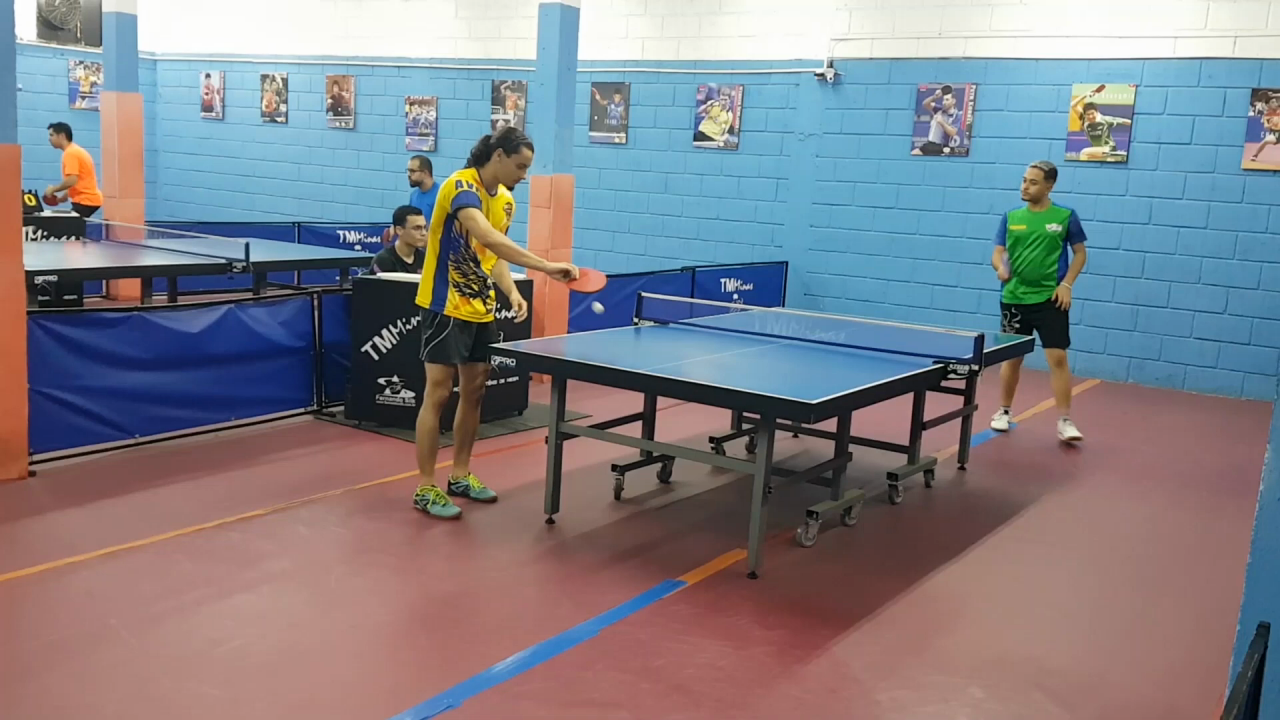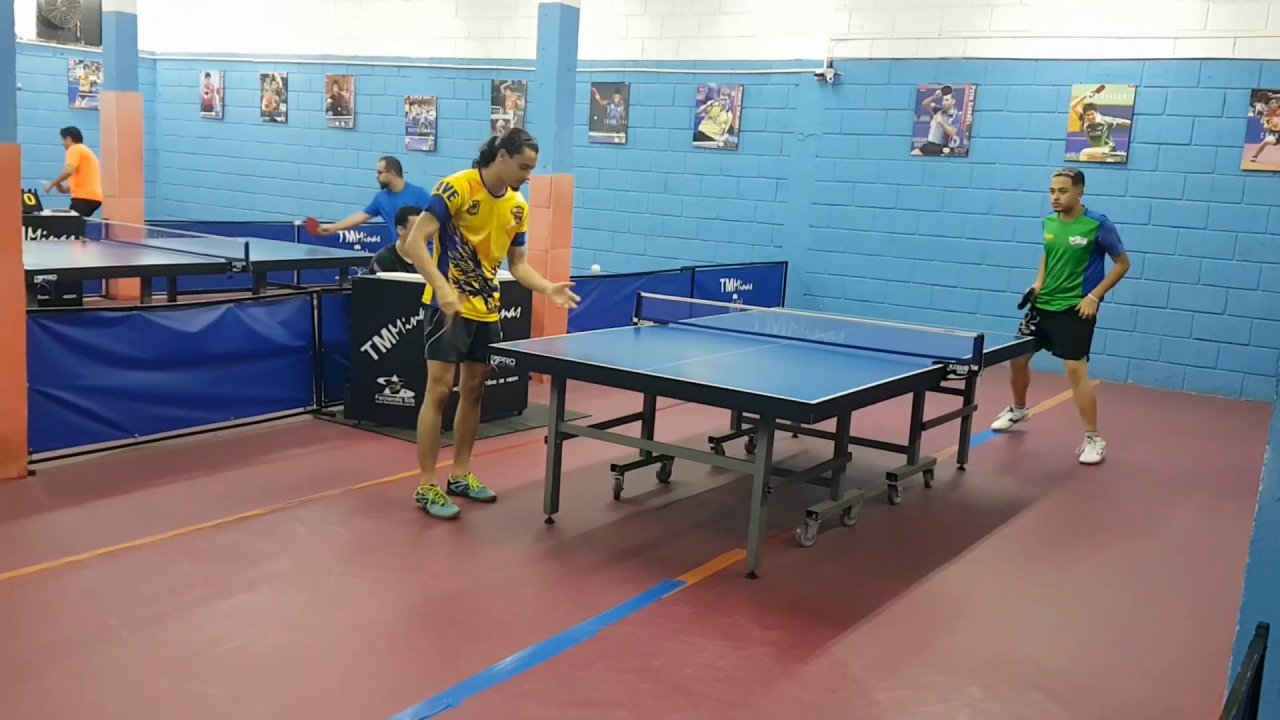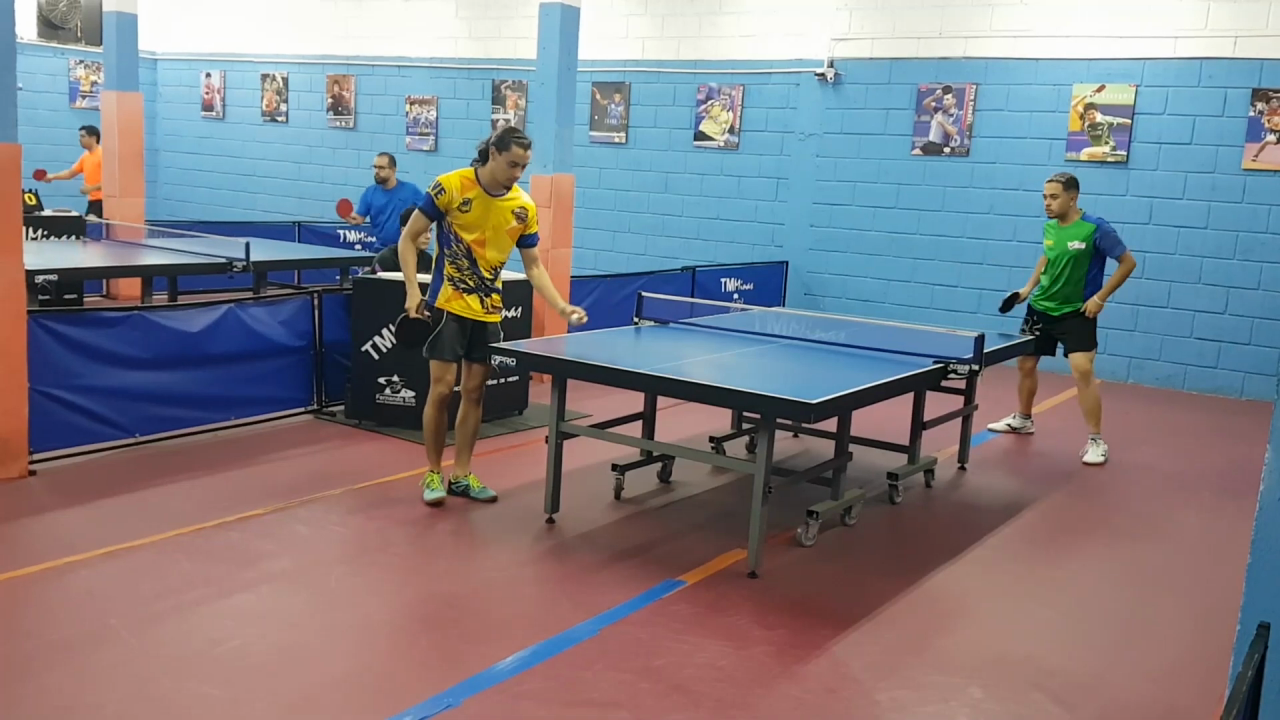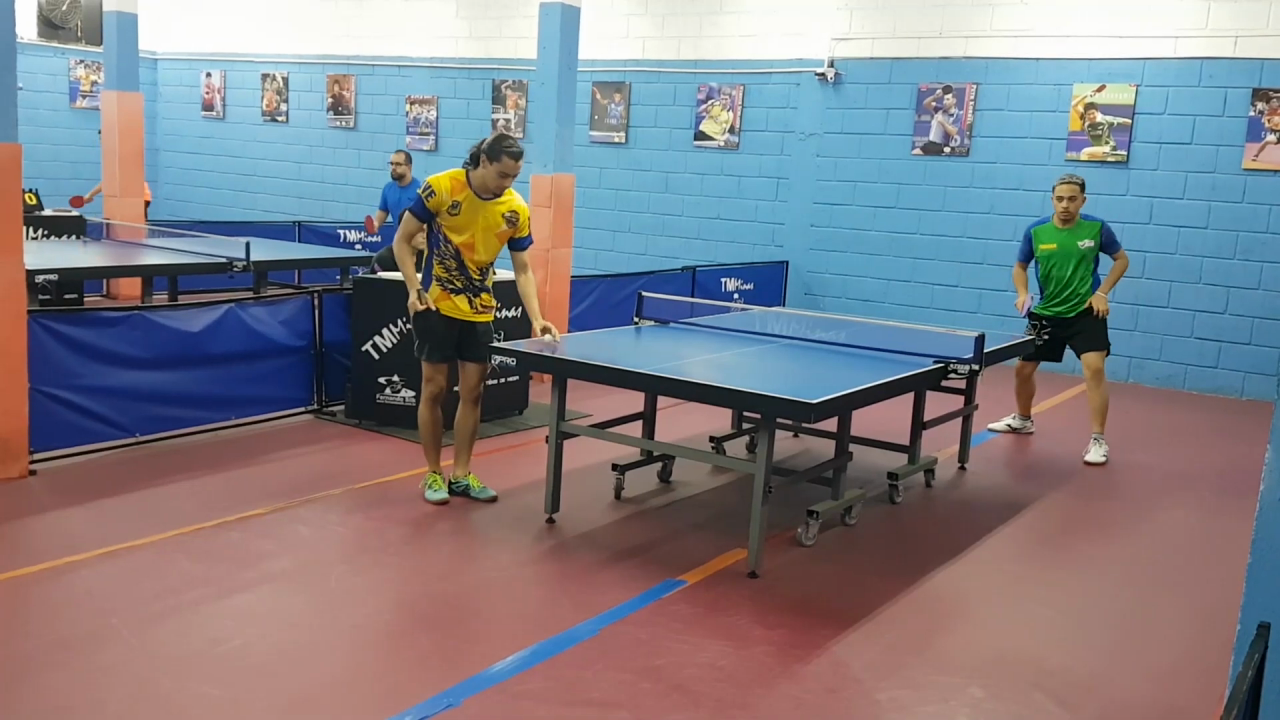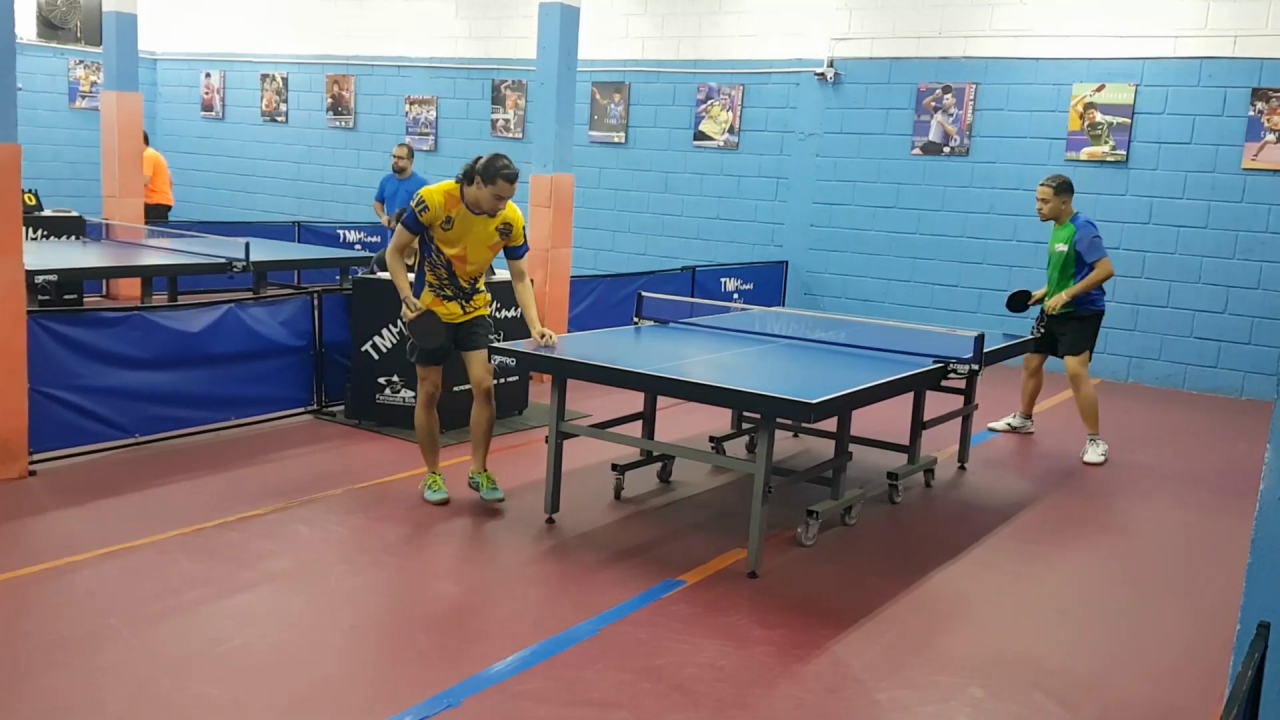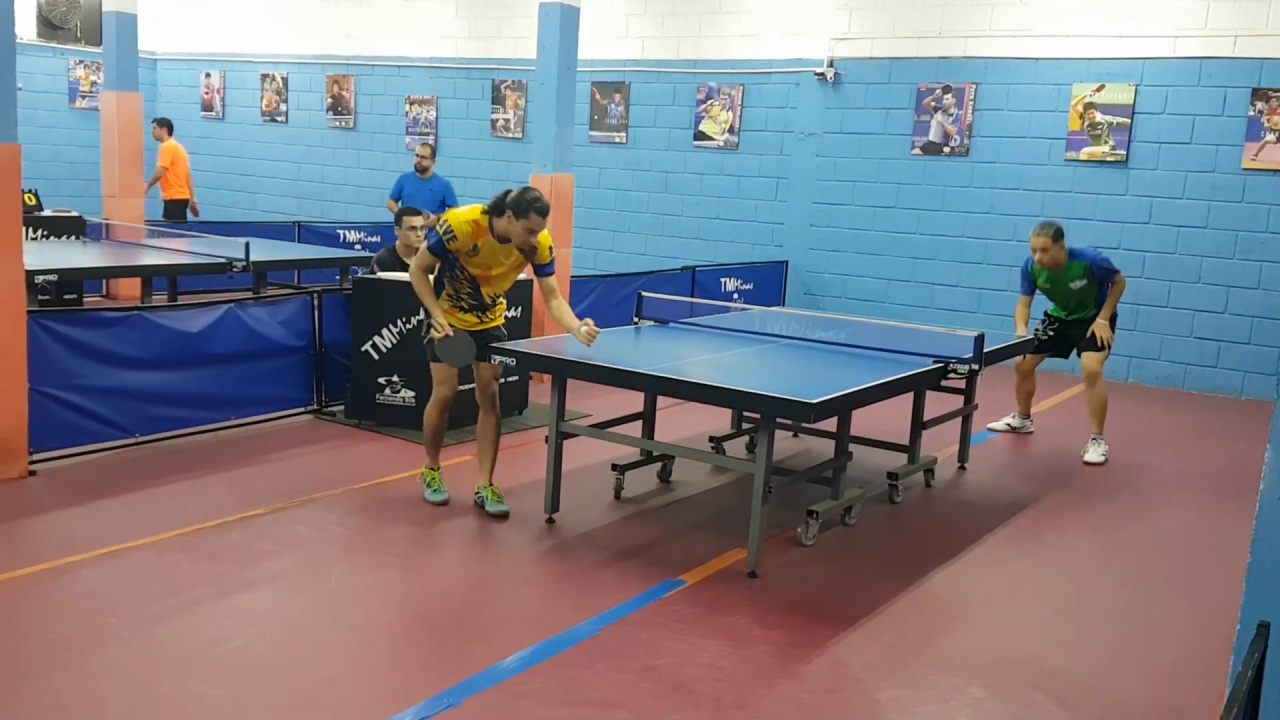
dt=0.4s
person 1, frame 1
left shoulder: (506, 199)
right shoulder: (461, 186)
right elbow: (487, 237)
left wrist: (512, 292)
right wrist: (545, 266)
left hip: (482, 310)
right hip: (445, 307)
left knee: (473, 392)
right knee: (438, 394)
left ankle: (461, 475)
right ankle: (426, 488)
person 1, frame 2
left shoulder: (518, 207)
right shoulder: (458, 188)
left elbow: (518, 264)
right elbow: (415, 242)
left wrist: (552, 288)
right wrist: (443, 287)
left hip: (486, 311)
right hip: (446, 306)
left knee: (474, 391)
right knee: (440, 390)
left ankle: (460, 475)
right ankle: (428, 486)
person 1, frame 3
left shoulder: (524, 207)
right shoulder: (449, 186)
left elbow: (533, 266)
right elbow: (408, 239)
left wrist: (561, 305)
right wrist: (412, 289)
left hip: (489, 311)
right hip: (445, 306)
left knee: (474, 392)
right knee: (441, 389)
left ankle: (462, 474)
right ankle: (433, 473)
person 1, frame 4
left shoulder: (516, 209)
right shoulder: (439, 187)
left elbow: (522, 270)
right elbow: (402, 241)
left wrist: (536, 318)
right wrist: (415, 288)
left hip: (479, 312)
right hip: (437, 308)
left knee: (472, 393)
right knee: (434, 390)
left ankle: (461, 475)
right ankle: (433, 474)
person 1, frame 5
left shoulder: (511, 219)
right shoulder: (433, 199)
left elbow: (520, 278)
right elbow: (394, 251)
left wrist: (534, 325)
right wrist: (408, 298)
left hip: (475, 312)
right hip: (429, 312)
left knee: (484, 387)
right knee: (429, 392)
left ankle: (479, 472)
right ankle: (432, 474)
person 1, frame 6
left shoulder: (539, 243)
right shoulder: (460, 223)
left elbow: (553, 298)
right elbow: (417, 269)
left wrist: (577, 327)
right wrist: (438, 316)
left hip: (489, 321)
right hip: (446, 315)
left knee: (489, 395)
right knee: (445, 393)
left ankle: (485, 484)
right ankle: (431, 471)
person 2, frame 1
left shoulder: (1066, 216)
right shoulder: (1010, 217)
left elbow: (1080, 253)
right elbow: (998, 253)
left wrist: (1066, 284)
right wrist: (1001, 269)
left hip: (1050, 299)
right hip: (1015, 300)
left knee: (1058, 357)
right knee: (1012, 358)
left ankle: (1065, 421)
right ankle: (1005, 411)
person 2, frame 2
left shoulder: (1098, 225)
right shoulder: (1048, 222)
left elbow: (1122, 262)
left wrist: (1094, 296)
right wrist: (1039, 282)
left hip: (1076, 309)
right hip: (1044, 305)
left knee: (1076, 369)
right knee: (1017, 358)
left ankle: (1092, 439)
right ankle: (1017, 410)
person 2, frame 3
left shoulder: (1096, 229)
right shoulder: (1048, 228)
left elbow: (1128, 263)
left wrist: (1100, 297)
right wrist: (1029, 286)
left hip: (1078, 312)
right hip: (1041, 309)
left knee: (1082, 370)
right knee: (1025, 364)
left ankle: (1096, 440)
right ankle: (1023, 419)
person 2, frame 4
left shoulder: (1097, 227)
right shoulder: (1035, 231)
left elbow: (1122, 259)
right elbow: (1020, 267)
left wrist: (1103, 292)
right wrist: (1022, 294)
left hip: (1085, 312)
right hip: (1045, 314)
left knee: (1094, 369)
right knee: (1023, 368)
left ankle: (1098, 440)
right ankle: (1022, 420)
person 2, frame 5
left shoulder: (1082, 230)
right shoulder: (1052, 228)
left elbow: (1106, 269)
left wrist: (1066, 296)
right wrist: (1047, 289)
left hip: (1083, 313)
right hip: (1052, 311)
left knee: (1076, 373)
right knee: (1031, 363)
left ankle: (1095, 441)
right ankle: (1023, 419)
person 2, frame 6
left shoulder: (1089, 260)
right shoulder: (1030, 266)
left elbow: (1119, 282)
right elbow: (1023, 303)
left wrist: (1103, 319)
right wrist: (1021, 331)
left hip: (1094, 319)
right hip: (1059, 319)
left knee: (1092, 369)
right knee: (1023, 363)
left ankle: (1097, 440)
right ankle: (1022, 420)
